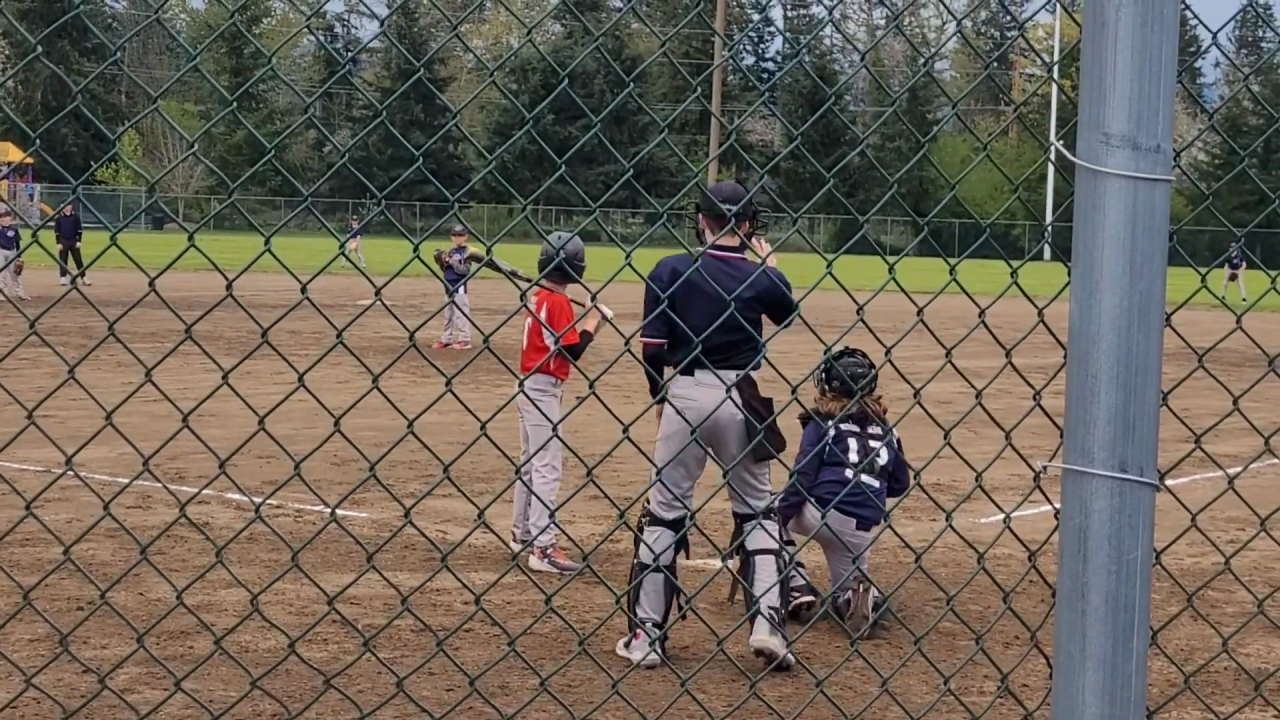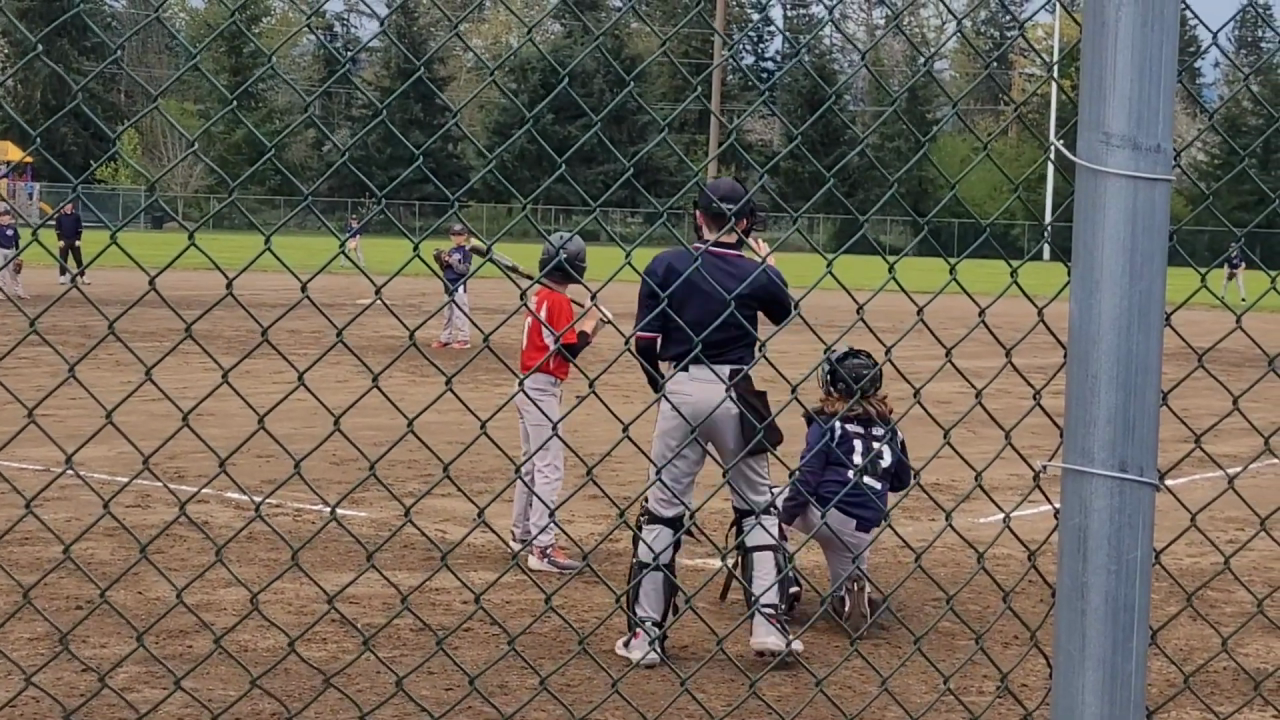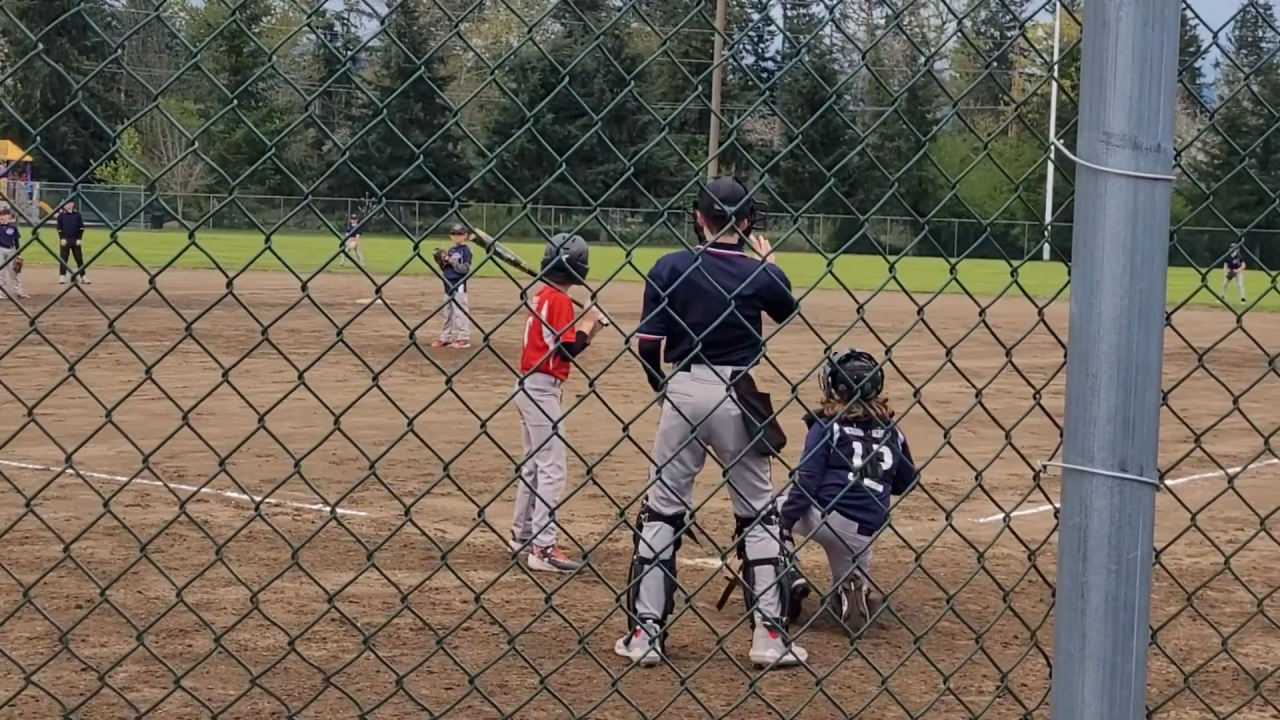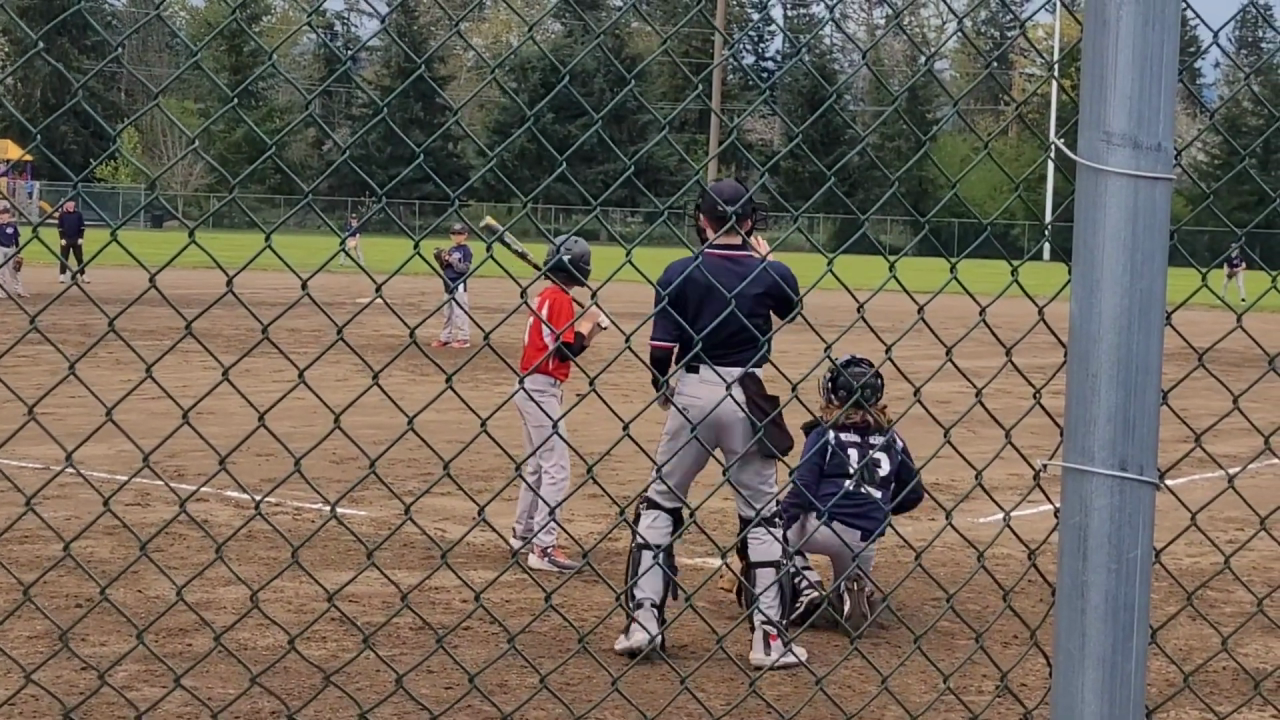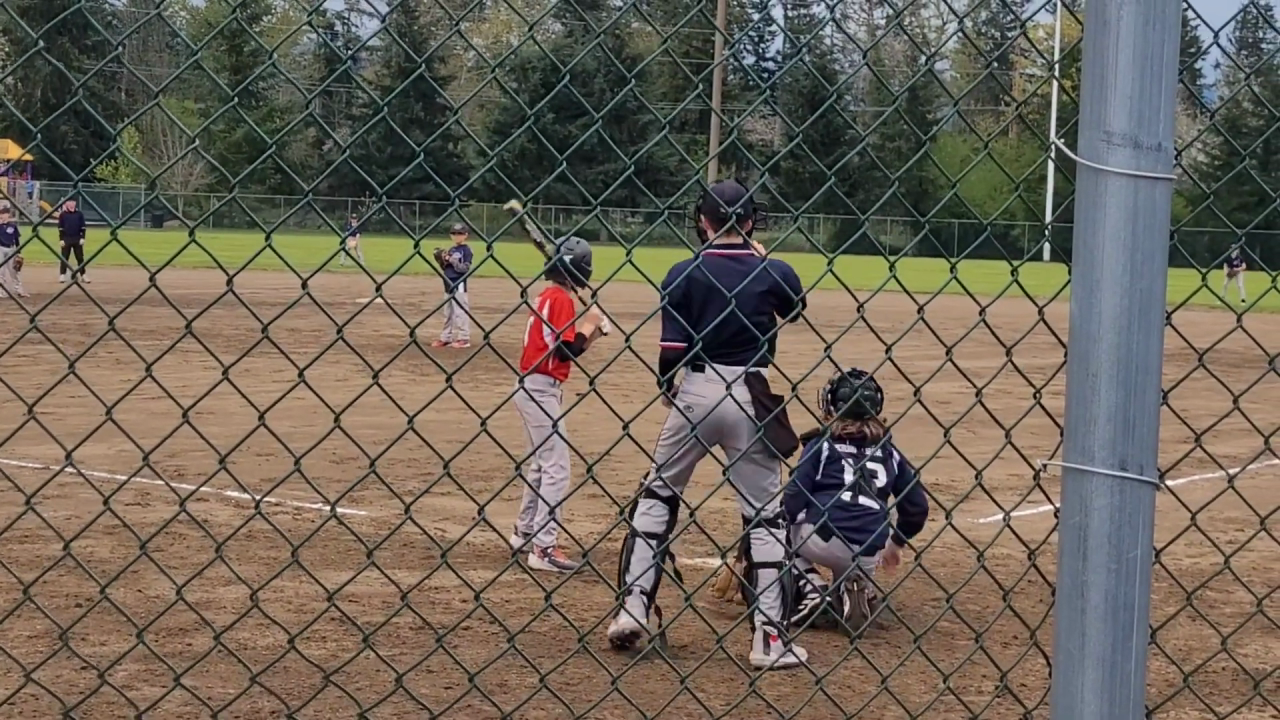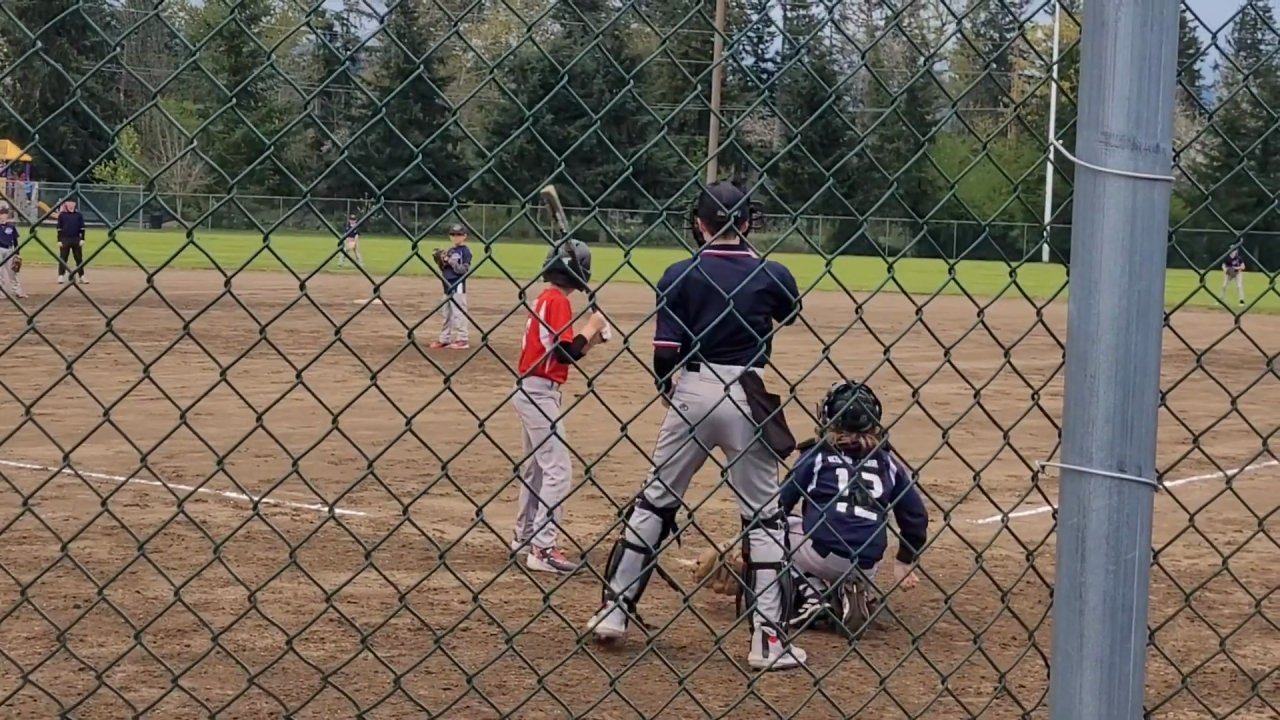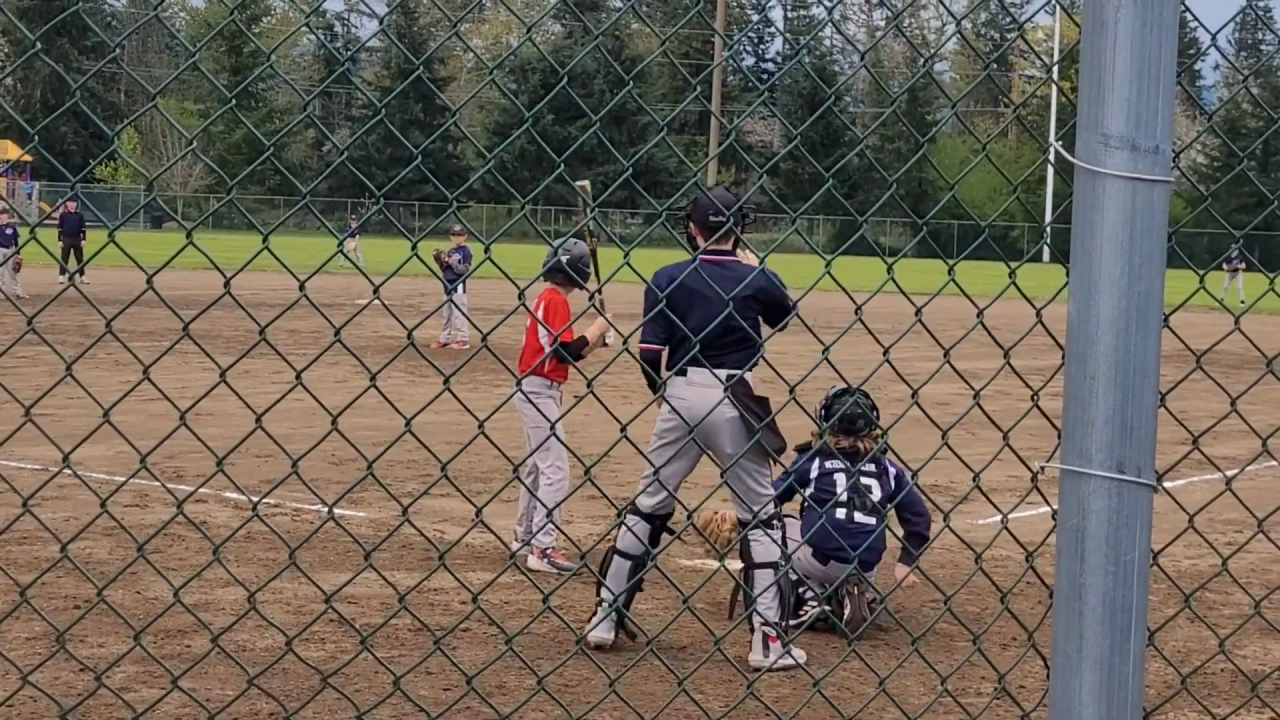
dt=0.1s
person 1, frame 1
left shoulder: (670, 270)
right shoulder: (766, 278)
left elbow: (653, 348)
right elbow: (787, 317)
left wrist: (659, 394)
left hip: (687, 395)
right hip: (739, 399)
left knee: (664, 515)
right knee: (758, 513)
left ankle: (646, 636)
right ankle: (767, 623)
person 1, frame 2
left shoulder: (666, 265)
right shoulder: (760, 275)
left elbow: (644, 342)
right elbow: (785, 314)
left wrist: (660, 385)
left hip: (682, 392)
right hip: (735, 397)
left knee: (662, 512)
right knee: (757, 508)
left ankle: (645, 634)
right ankle: (767, 623)
person 1, frame 3
left shoulder: (669, 267)
right shoulder: (762, 275)
left elbow: (648, 344)
right elbow: (787, 312)
left wrist: (662, 386)
left hip: (683, 392)
right hip: (736, 398)
left knee: (662, 511)
right knee: (758, 515)
left ankle: (646, 632)
right ankle: (770, 634)
person 1, frame 4
left shoulder: (679, 273)
right shoulder: (773, 274)
left elbow: (662, 349)
right elbow: (793, 311)
left wrist: (663, 391)
left hip: (692, 393)
right hip: (745, 398)
left knee: (660, 503)
right knee: (761, 515)
left ankle: (644, 619)
right ankle: (769, 637)
person 1, frame 5
left shoulder: (682, 275)
right shoulder: (775, 273)
left elbow: (670, 350)
right elbow: (796, 310)
left wrist: (667, 391)
left hip: (696, 392)
right hip: (749, 398)
left knee: (658, 491)
right knee: (764, 515)
left ankle: (635, 604)
right ankle: (769, 637)
person 1, frame 6
left shoulder: (678, 275)
right shoulder: (770, 274)
left elbow: (663, 350)
right elbow: (791, 313)
left wrist: (667, 390)
left hip: (693, 392)
right hip: (744, 397)
left knee: (654, 502)
right knee: (763, 516)
left ankle: (614, 610)
right ankle: (768, 637)
person 1, frame 7
left shoulder: (667, 278)
right shoulder: (759, 280)
left elbow: (648, 353)
right elbow: (782, 318)
left wrist: (660, 393)
left hip: (682, 395)
right hip: (736, 401)
left knee: (647, 508)
right knee: (759, 517)
left ankle: (606, 618)
right ankle: (767, 637)
person 2, frame 1
left shoulder: (538, 297)
right shoulder: (558, 301)
right elbow: (573, 351)
left wrist: (592, 323)
right wrist: (593, 320)
left hip: (530, 386)
right hip: (543, 389)
left knee: (531, 465)
right knee: (547, 470)
left ankle: (523, 535)
right ankle: (543, 549)
person 2, frame 2
left shoulder: (540, 296)
right shoulder: (558, 300)
right elbow: (569, 352)
left wrist: (591, 328)
right wrist: (590, 322)
left hip: (530, 386)
right hip: (542, 389)
left knee: (532, 465)
right knee: (550, 469)
left ankle: (523, 535)
right ankle: (542, 549)
person 2, frame 3
left shoulder: (542, 296)
right shoulder: (559, 300)
right elbow: (567, 352)
left wrist: (590, 329)
right wrist: (588, 323)
left hip: (530, 386)
right hip: (542, 389)
left knee: (533, 466)
right knee: (552, 469)
left ankle: (523, 535)
right ankle: (543, 549)
person 2, frame 4
left shoulder: (544, 297)
right shoulder: (560, 299)
right elbow: (565, 352)
left wrist: (591, 331)
right wrist: (588, 323)
left hip: (531, 387)
right hip: (542, 389)
left knee: (538, 466)
right knee: (556, 469)
left ankle: (523, 534)
right ankle: (543, 547)
person 2, frame 5
left shoulder: (545, 297)
right shoulder: (561, 300)
right elbow: (566, 352)
left wrist: (592, 333)
right wrist: (590, 324)
left hip: (531, 387)
right hip: (541, 389)
left knee: (541, 466)
right knee: (556, 469)
left ankle: (524, 532)
right ankle: (543, 548)
person 2, frame 6
left shoulder: (545, 298)
right shoulder: (558, 302)
right elbow: (564, 353)
left wrist: (592, 338)
right wrist: (593, 327)
left hip: (533, 389)
right hip: (539, 391)
left knee: (537, 467)
right knee: (557, 471)
left ankle: (524, 537)
right ankle: (542, 549)
person 2, frame 7
left shoulder: (545, 298)
right shoulder: (556, 301)
right elbow: (564, 354)
left wrist: (594, 342)
right wrist: (597, 330)
left hip: (534, 389)
right hip: (540, 391)
left knee: (536, 467)
right knee: (555, 471)
left ankle: (525, 537)
right ankle: (542, 549)
person 3, frame 1
left shoulder: (821, 424)
right shoulder: (885, 430)
left elbow: (801, 480)
right elbow: (900, 484)
left wrist: (780, 514)
left hip: (821, 513)
right hip: (861, 528)
left knee: (772, 511)
right knee: (845, 591)
left ankle: (793, 589)
right ankle: (860, 596)
person 3, frame 2
left shoulder: (827, 424)
right shoulder: (889, 429)
left elbow: (807, 477)
right elbow: (903, 480)
left wrist: (783, 519)
left hip: (822, 514)
right hip: (861, 529)
right knee: (848, 585)
right ankle: (854, 592)
person 3, frame 3
left shoulder: (827, 426)
right shoulder: (891, 431)
left elbow: (807, 481)
right elbow: (907, 482)
left wrist: (784, 523)
left hip: (824, 517)
right hip: (863, 532)
right knee: (849, 586)
right ankle: (853, 593)
person 3, frame 4
left shoulder: (825, 433)
right shoulder: (892, 439)
left elbow: (801, 490)
right elbow: (914, 492)
left hip: (826, 527)
right hip: (866, 541)
left ankle: (807, 586)
right ankle: (852, 593)
person 3, frame 5
left shoulder: (822, 444)
right shoulder: (890, 452)
left elbow: (794, 498)
right elbow: (917, 507)
right wrist: (897, 541)
left hip: (823, 540)
right hip: (866, 552)
left ankle: (811, 592)
right ankle: (850, 596)
person 3, frame 6
left shoulder: (817, 454)
right shoulder: (889, 463)
left elbow: (783, 499)
right elbow: (916, 516)
right wrist: (905, 561)
left hip: (821, 552)
right hip: (865, 564)
left ankle: (810, 596)
right ankle: (856, 593)
person 3, frame 7
left shoulder: (814, 458)
right shoulder: (887, 467)
left elbow: (774, 495)
right elbow: (918, 515)
right wrist: (907, 562)
left hip: (819, 558)
right hip: (864, 568)
left ankle: (810, 598)
right ankle: (852, 598)
